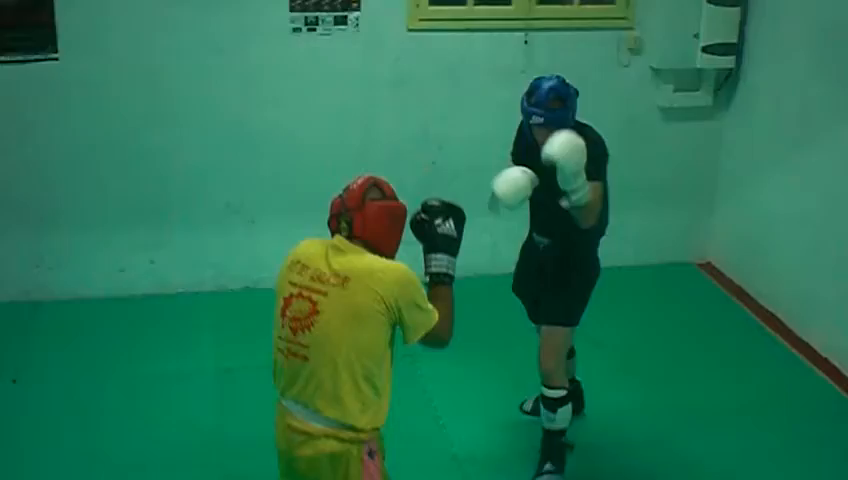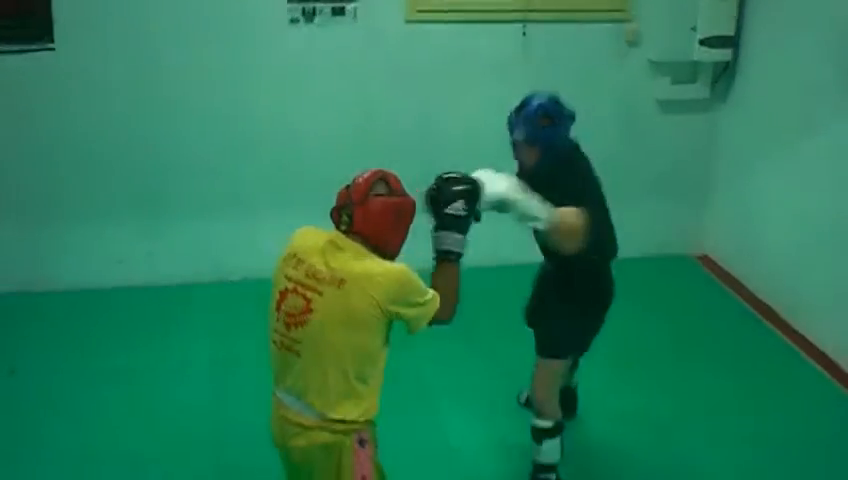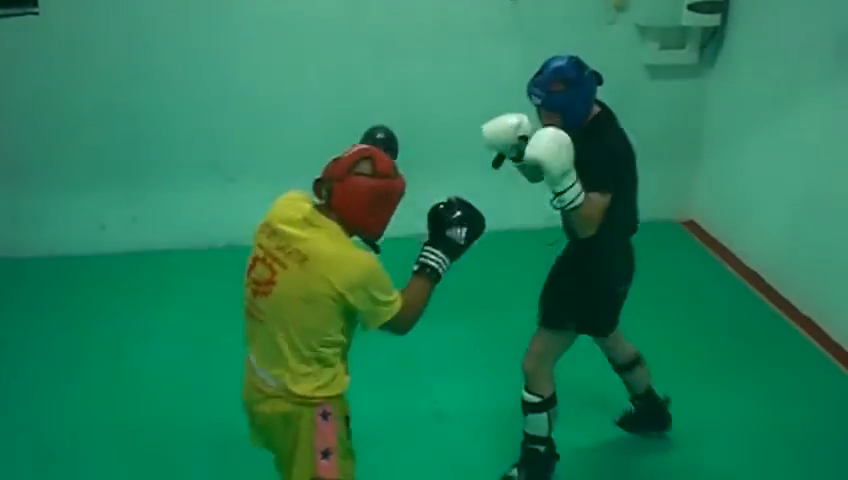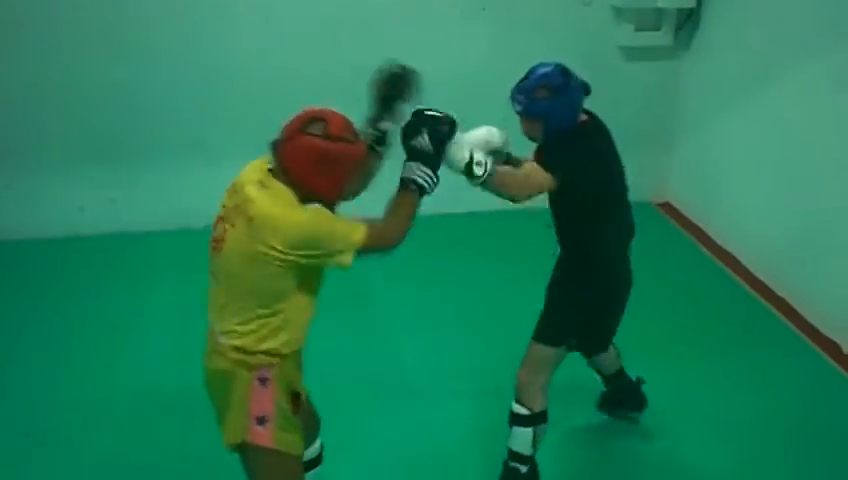
dt=0.4s
person 1, frame 1
left shoulder: (589, 145)
right shoulder: (528, 132)
left elbow: (588, 218)
right elbow: (516, 180)
left wrist: (572, 176)
right wrist: (508, 189)
left hip: (574, 257)
right hip: (539, 246)
left knee: (549, 360)
right knee: (550, 331)
right ankle: (567, 393)
person 1, frame 2
left shoulder: (572, 171)
right shoulder: (551, 156)
left elbow: (570, 240)
right elbow: (523, 191)
left wrist: (523, 201)
right wrist: (490, 194)
left hip: (584, 286)
right hip: (560, 274)
left knee: (544, 395)
right knee: (549, 341)
right ankle: (562, 394)
person 1, frame 3
left shoulder: (606, 145)
right shoulder: (580, 123)
left elbow: (586, 225)
right elbow: (537, 173)
left wrist: (563, 177)
right wrist: (515, 148)
left hip: (596, 263)
right hip: (607, 257)
left knee: (535, 363)
right knee: (604, 334)
right ankle: (651, 409)
person 1, frame 4
left shoulder: (584, 147)
right shoulder: (569, 130)
left elbow: (518, 187)
right elbow: (530, 172)
left wrist: (463, 155)
right wrist: (496, 154)
left hip: (596, 272)
right hip: (587, 260)
left knee: (531, 377)
right knee: (585, 334)
right ankle: (624, 390)
person 2, frame 1
left shoulder: (301, 254)
right shoulder: (390, 278)
right elbow: (440, 334)
right wrist: (442, 257)
left hip: (291, 428)
right hip: (341, 444)
person 2, frame 2
left shoulder: (300, 242)
right shoulder: (386, 280)
right elbow: (444, 310)
left wrist: (357, 192)
right wrist: (451, 236)
left hip: (285, 418)
right hip: (332, 435)
person 2, frame 3
left shoulder: (284, 208)
right shoulder: (353, 267)
right elbow: (403, 319)
left wrist: (358, 166)
right wrist: (440, 251)
left hip: (263, 383)
right hip: (300, 404)
person 2, frame 4
left shoulder: (261, 175)
right shoulder: (295, 223)
left elbow: (348, 187)
right elbow: (384, 237)
left wrist: (384, 116)
right wrist: (420, 164)
left hip: (257, 350)
right hip: (252, 369)
left knee: (305, 428)
